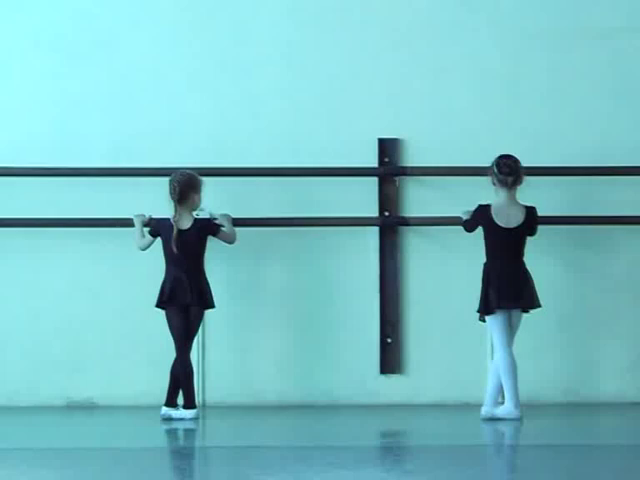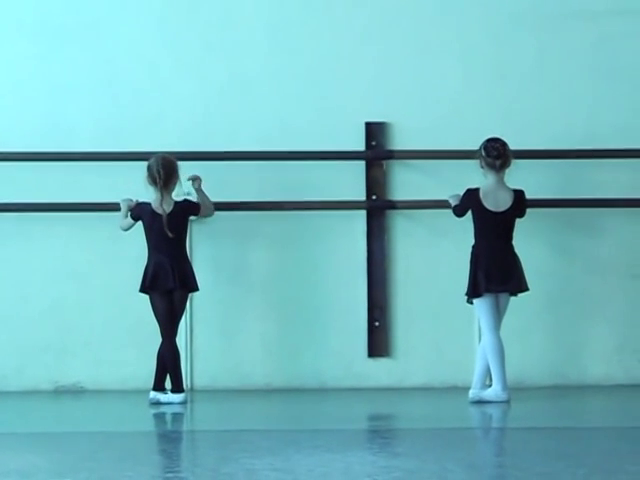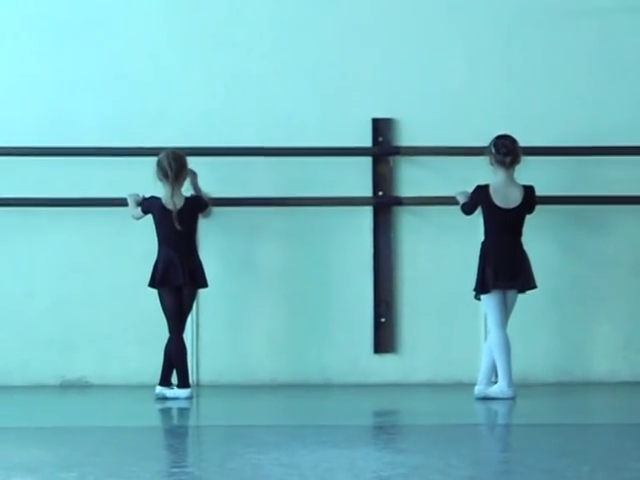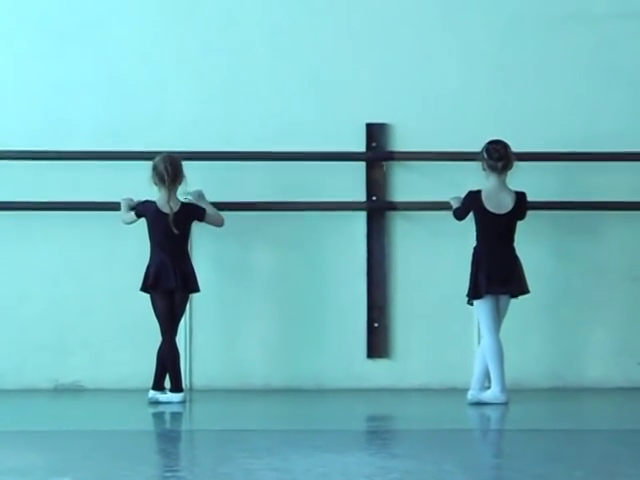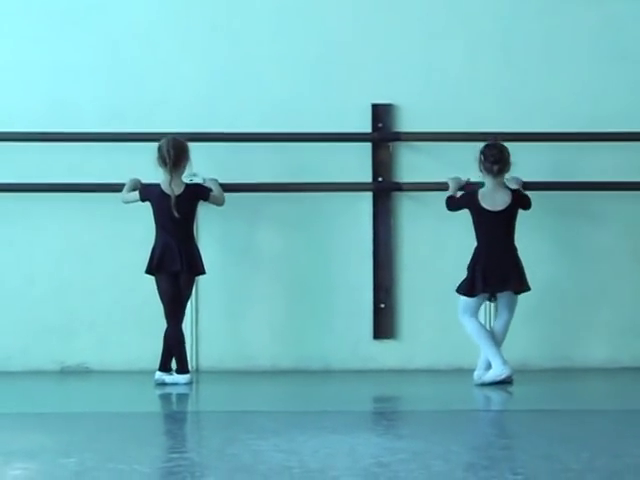
dt=1s
person 1, frame 1
left shoulder: (484, 212)
right shoulder: (529, 213)
left elbow: (468, 226)
left wrist: (466, 216)
left hip: (494, 283)
right hip: (518, 283)
left knee: (502, 346)
right knee: (502, 346)
left ankle: (512, 405)
right ankle: (490, 404)
person 1, frame 2
left shoulder: (473, 196)
right shoulder: (517, 197)
left elbow: (458, 211)
left wrist: (454, 200)
left hip: (482, 267)
right hip: (506, 267)
left knee: (489, 330)
right knee: (490, 330)
left ankle: (500, 388)
right ankle: (477, 387)
person 1, frame 3
left shoulder: (483, 192)
right shoulder: (527, 193)
left elbow: (467, 210)
left wrist: (462, 198)
left hip: (491, 263)
right hip: (515, 263)
left knee: (496, 326)
right knee: (497, 327)
left ankle: (505, 384)
right ankle: (483, 383)
person 1, frame 4
left shoulder: (475, 197)
right shoulder: (519, 199)
left elbow: (459, 215)
left wrist: (455, 203)
left hip: (484, 268)
right hip: (507, 268)
left knee: (489, 331)
right knee: (490, 331)
left ankle: (498, 390)
right ankle: (477, 388)
person 1, frame 5
left shoulder: (472, 197)
right shoulder: (515, 197)
left elbow: (450, 205)
right elbow: (527, 204)
left wrist: (454, 187)
left hip: (482, 266)
right hip: (508, 266)
left knee: (467, 315)
right knee: (504, 314)
left ankle: (499, 365)
right ankle: (485, 368)
person 2, frame 1
left shoulder: (162, 225)
right shoulder: (204, 225)
left elbow: (141, 245)
right elbow: (231, 239)
left wrist: (139, 224)
right wrist: (226, 220)
left hip: (173, 292)
right hip: (196, 292)
left knee: (182, 350)
right knee: (184, 350)
left ankle: (189, 406)
right ankle: (170, 405)
person 2, frame 2
left shoulder: (143, 210)
right shoulder: (186, 207)
left elbow: (123, 226)
right elbow: (210, 210)
left wrist: (125, 208)
right wrist: (198, 188)
left hip: (156, 276)
right hip: (180, 276)
left knee: (167, 335)
right knee: (169, 335)
left ankle: (177, 390)
right ankle: (158, 389)
person 2, frame 3
left shoulder: (153, 204)
right shoulder: (194, 203)
left elbow: (135, 214)
right elbow: (208, 210)
left wrist: (132, 201)
right wrist: (196, 185)
left hip: (166, 271)
right hip: (189, 271)
left knee: (175, 330)
right knee: (177, 330)
left ankle: (183, 385)
right ankle: (164, 384)
person 2, frame 4
left shoulder: (147, 208)
right shoulder: (190, 210)
left elbow: (125, 219)
right elbow: (220, 221)
left wrist: (126, 205)
right wrist: (202, 201)
left hip: (158, 275)
right hip: (182, 276)
left knee: (167, 334)
right knee: (169, 334)
left ankle: (176, 390)
right ankle: (157, 388)
person 2, frame 5
left shoulder: (152, 192)
right shoulder: (194, 192)
left elbow: (125, 197)
right elbow: (220, 200)
left wrist: (131, 184)
right wrist: (213, 184)
left hip: (162, 258)
right hip: (187, 258)
left knee: (172, 316)
right knee: (176, 315)
left ankle: (181, 370)
right ankle: (165, 369)
